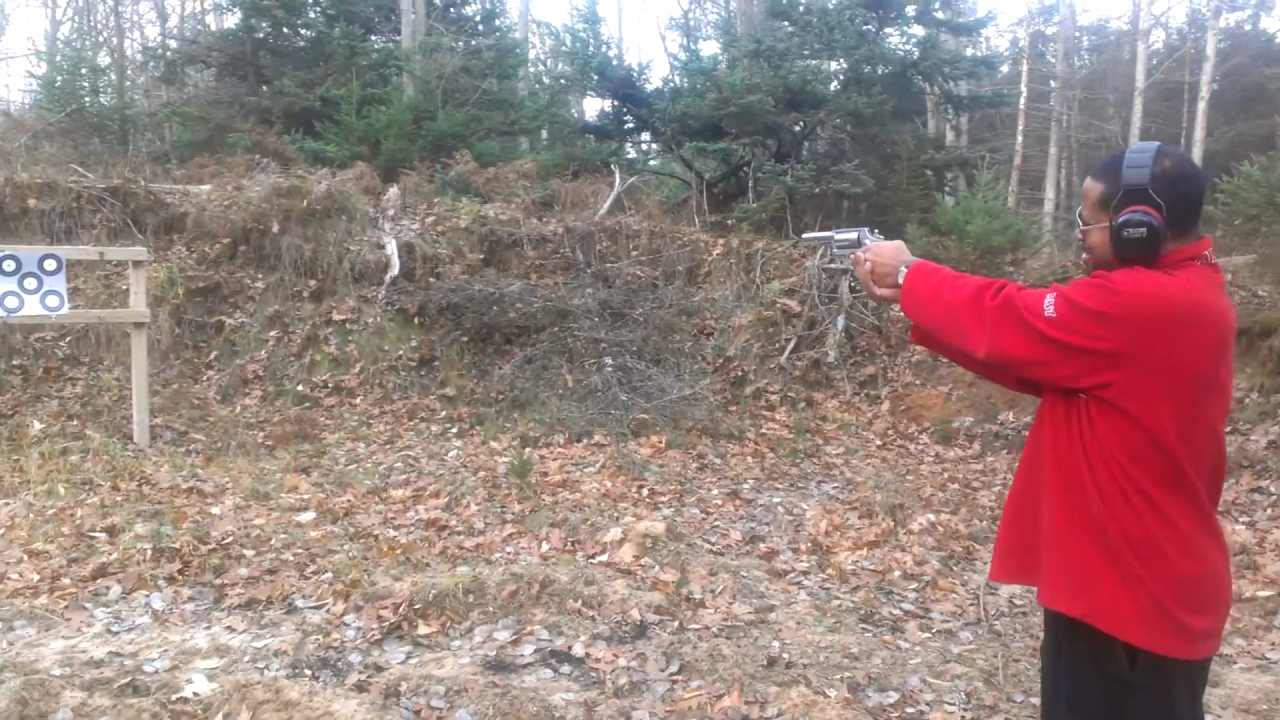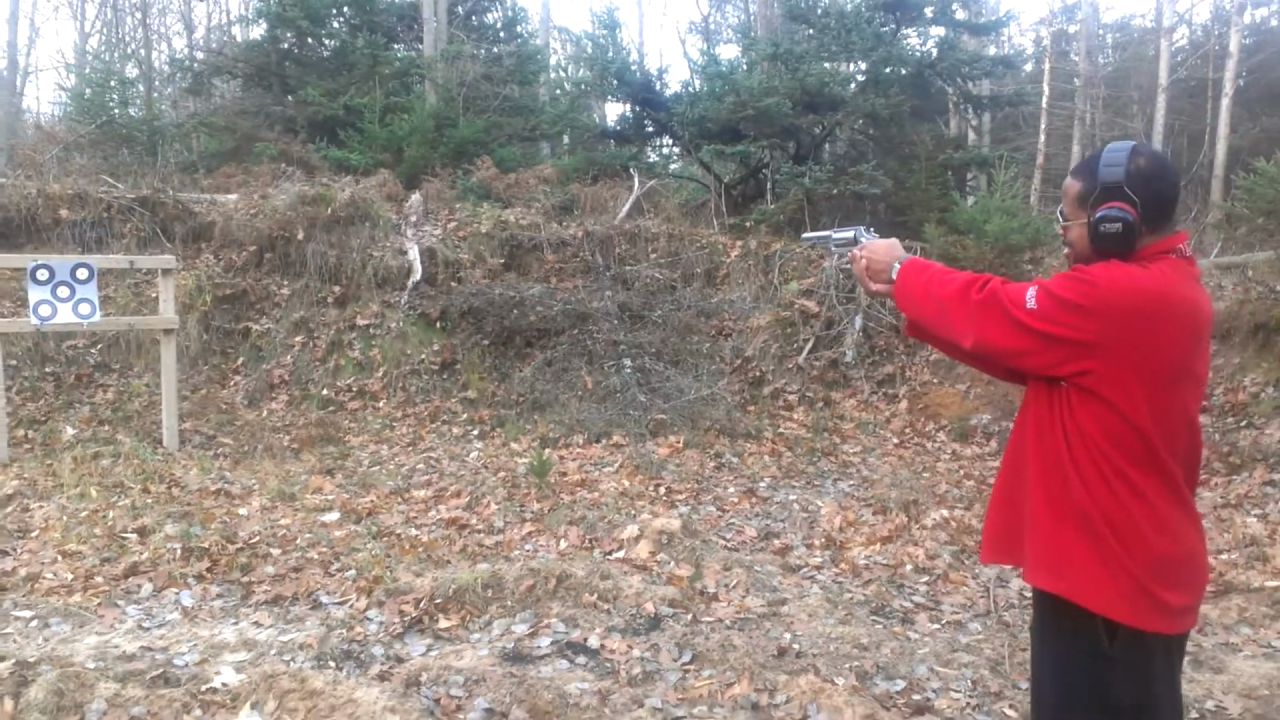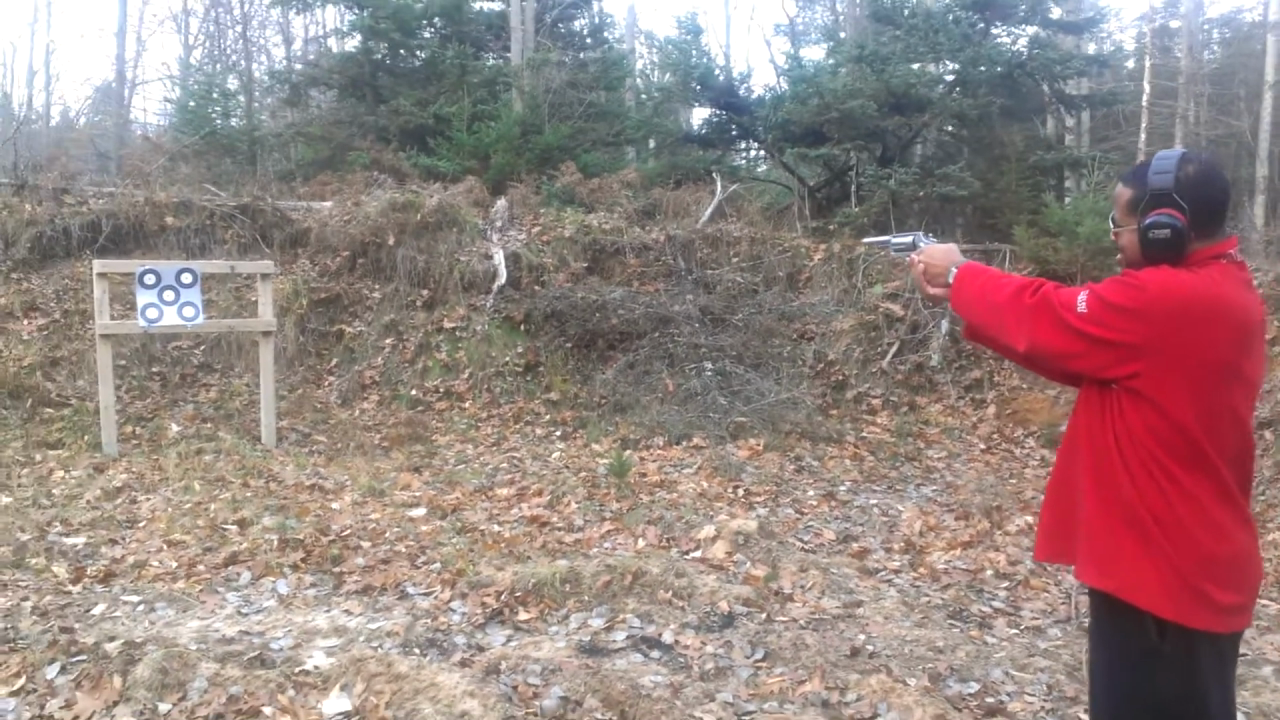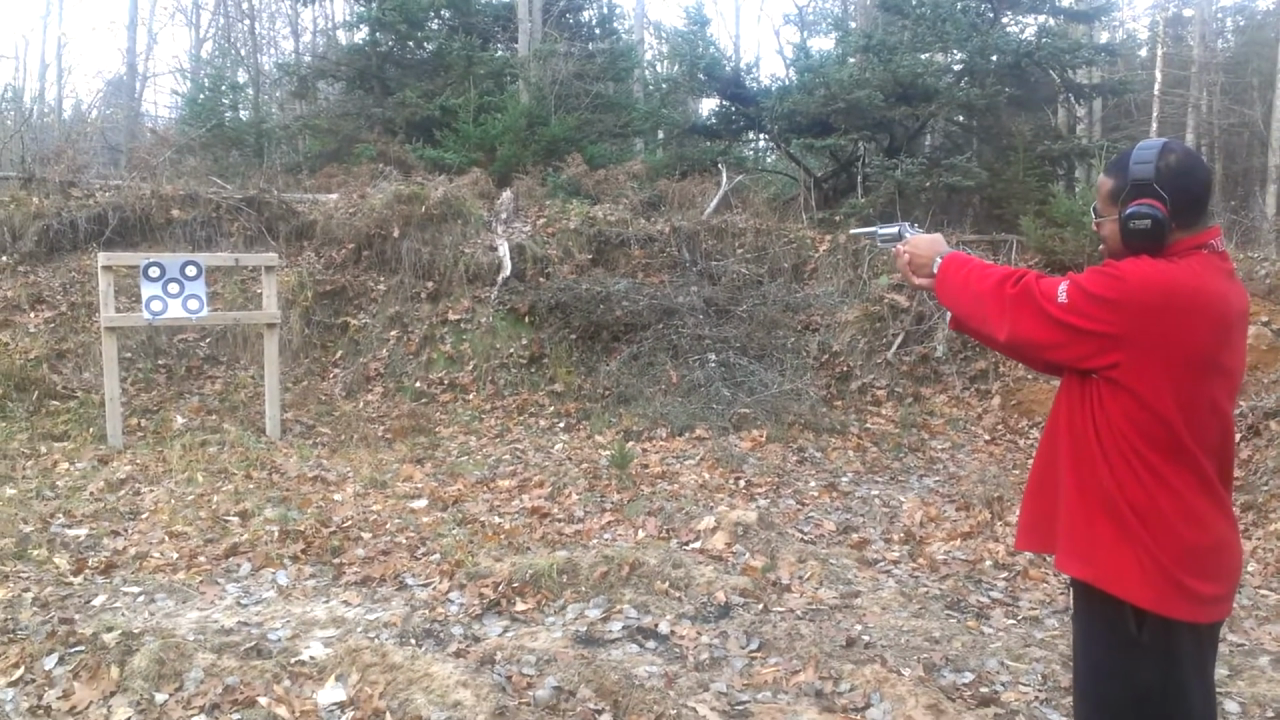
dt=0.7s
person 1, frame 1
left shoulder: (1142, 306)
right shoulder: (1181, 294)
left elbow: (1008, 324)
right elbow: (1034, 348)
left wrist: (907, 275)
right wrist: (915, 294)
left hip: (1134, 596)
right hip: (1144, 583)
person 1, frame 2
left shoulder: (1117, 297)
right shoulder: (1163, 285)
left elbow: (993, 314)
right elbow: (1025, 338)
left wrist: (901, 270)
right wrist: (907, 292)
left hip: (1114, 574)
right hip: (1132, 564)
person 1, frame 3
left shoulder: (1164, 303)
right shoulder: (1223, 290)
left elbow: (1049, 318)
right elbow: (1077, 338)
left wrist: (957, 275)
right wrist: (968, 292)
left hip: (1167, 573)
right hip: (1194, 565)
person 1, frame 4
left shoulder: (1144, 291)
right shoulder: (1205, 280)
left elbow: (1029, 308)
right elbow: (1062, 326)
left wrist: (943, 263)
right wrist: (950, 283)
left hip: (1147, 563)
right hip: (1178, 556)
